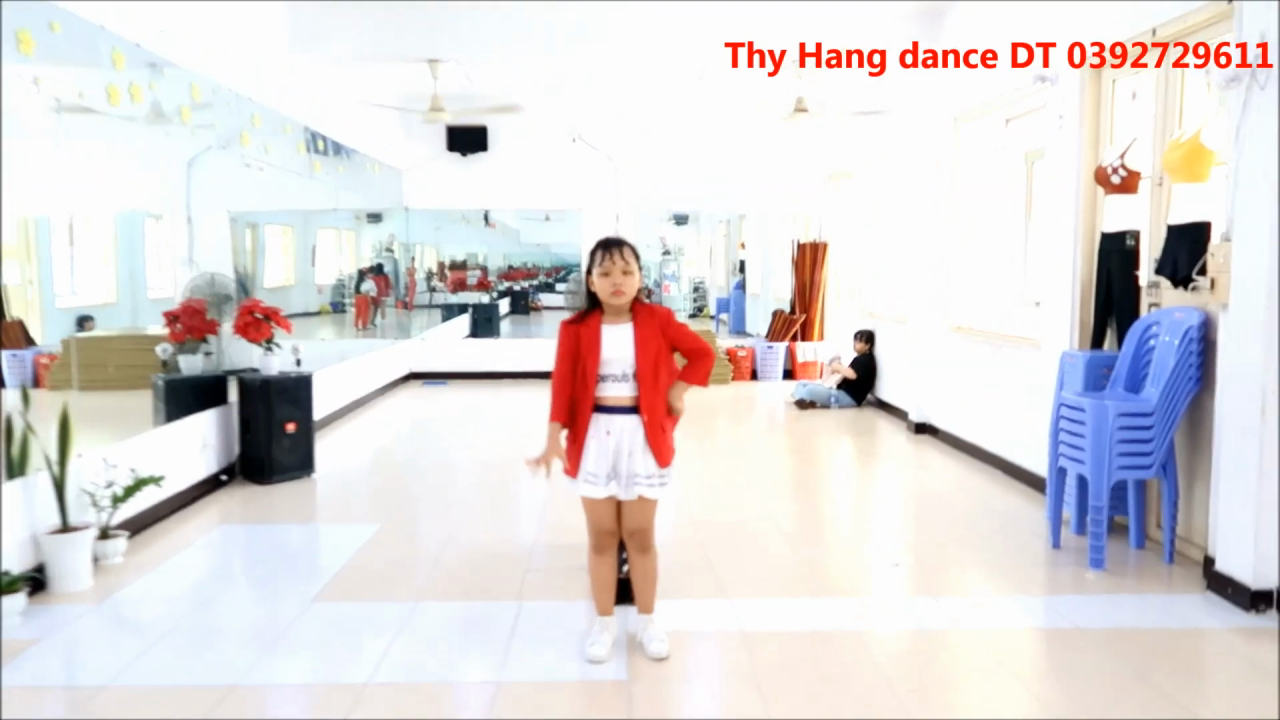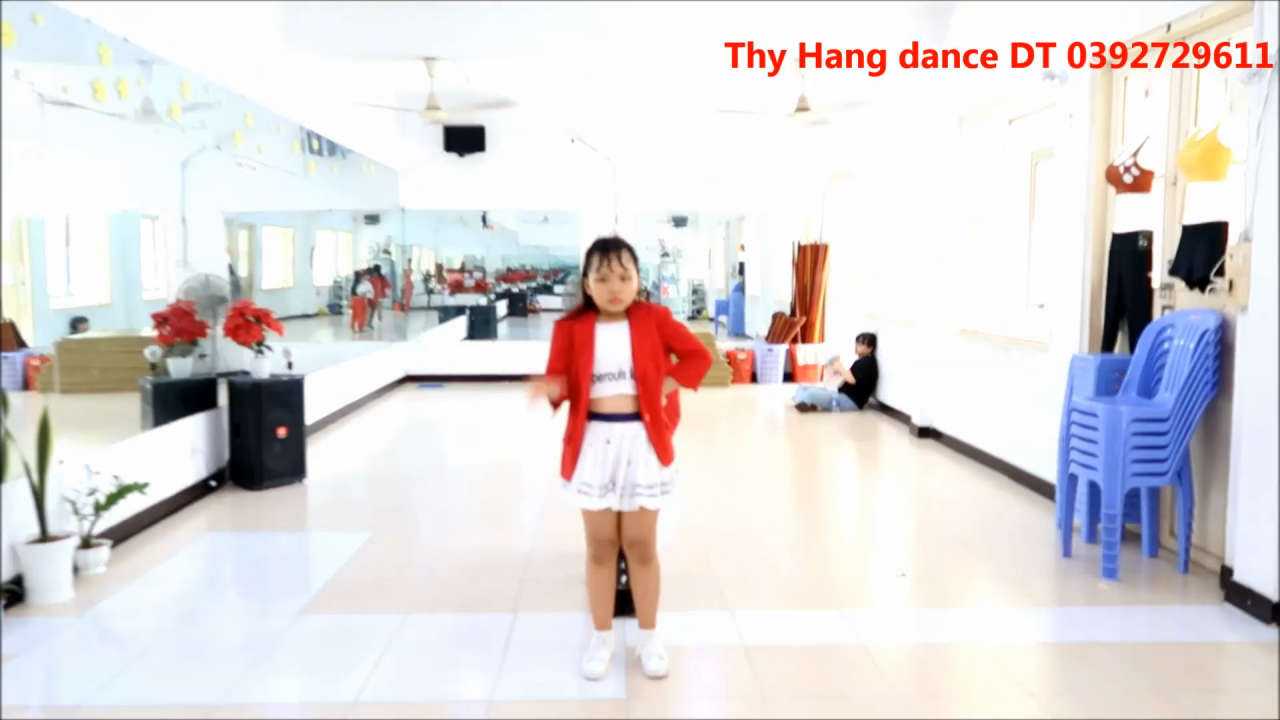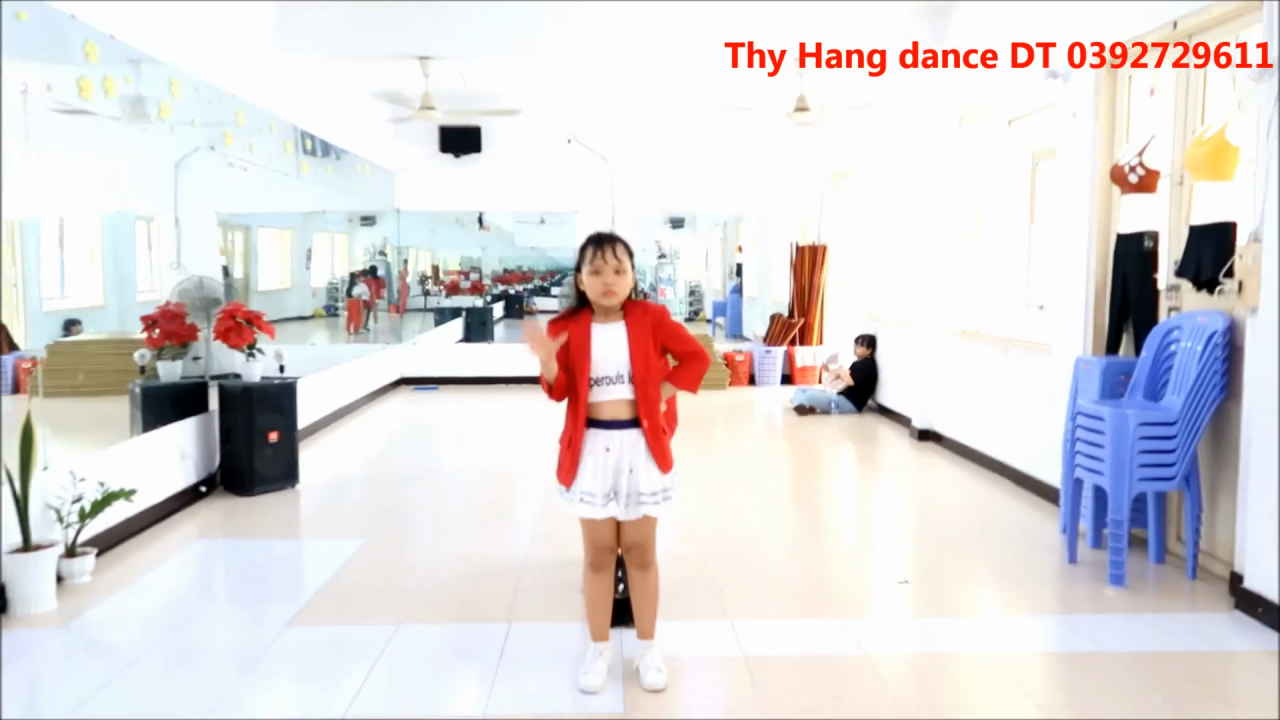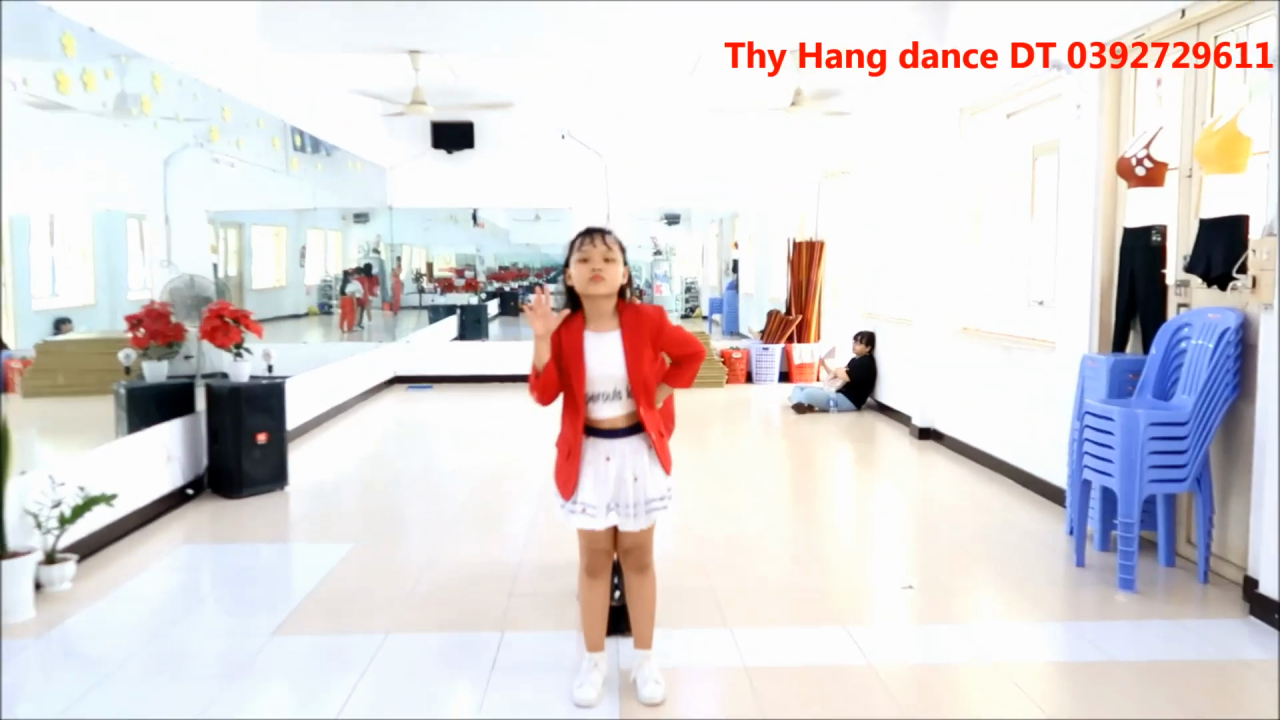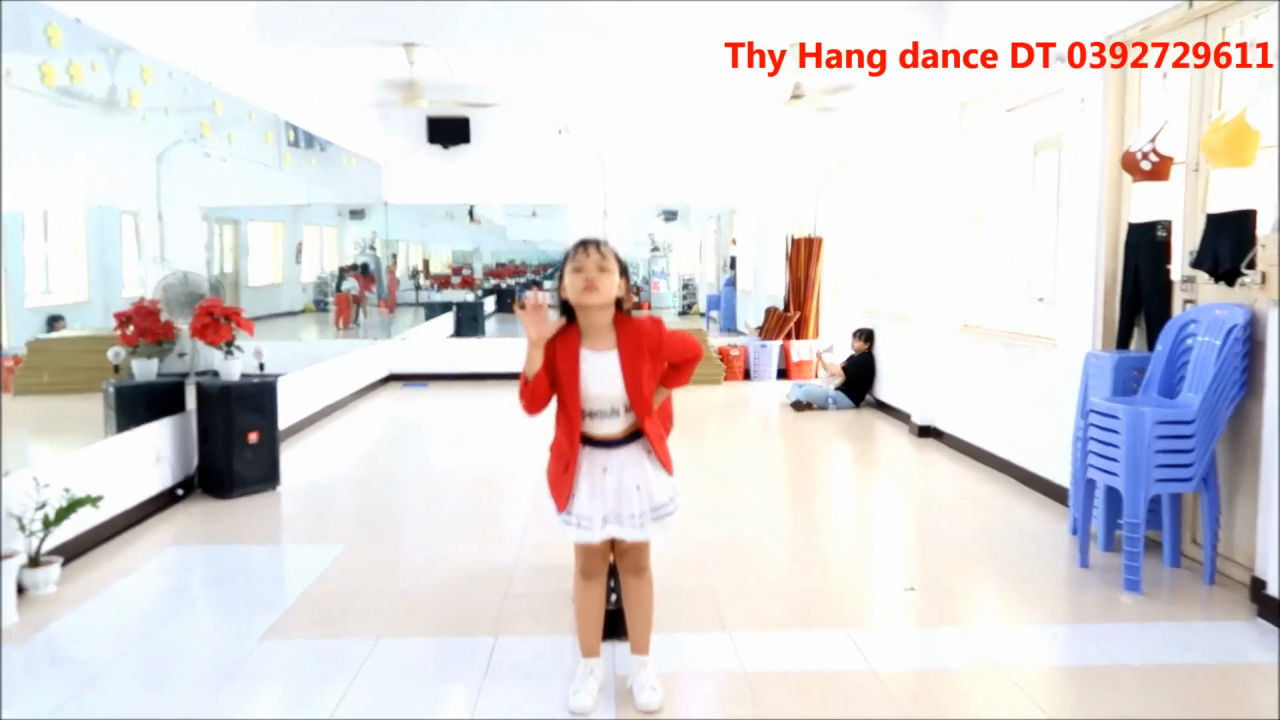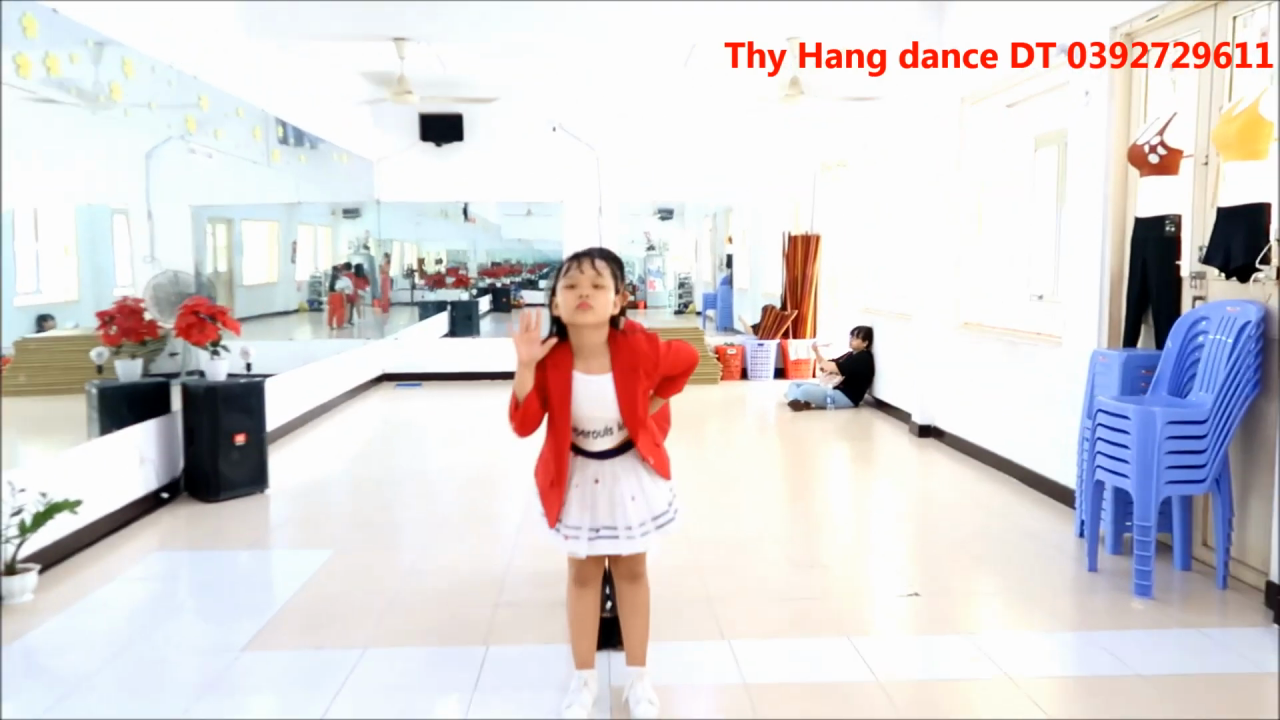
dt=0.1s
person 1, frame 1
left shoulder: (658, 320)
right shoulder: (576, 328)
left elbow: (702, 354)
right elbow: (563, 388)
left wrist: (676, 393)
right wrist: (555, 440)
left hip: (643, 437)
right hip: (594, 438)
left knee: (640, 536)
right knee: (601, 537)
left ankle: (647, 621)
right ankle: (604, 623)
person 1, frame 2
left shoulder: (654, 319)
right shoulder: (572, 327)
left elbow: (698, 356)
right elbow: (561, 389)
left wrist: (665, 387)
right wrist: (551, 390)
left hip: (642, 442)
right hip: (592, 443)
left knee: (641, 547)
right knee: (600, 546)
left ankle: (648, 637)
right ankle: (602, 637)
person 1, frame 3
left shoulder: (650, 318)
right shoulder: (567, 327)
left elbow: (697, 357)
right elbow: (556, 390)
left wrist: (663, 393)
right wrist: (547, 357)
left hip: (640, 448)
right hip: (591, 450)
left knee: (640, 552)
right knee: (598, 553)
left ankle: (647, 648)
right ankle: (598, 649)
person 1, frame 4
left shoulder: (645, 320)
right shoulder: (562, 329)
left elbow: (692, 354)
right elbow: (544, 394)
left wrist: (659, 396)
right wrist: (541, 339)
left hip: (638, 453)
right hip: (588, 455)
left knee: (638, 558)
right knee: (594, 560)
left ankle: (644, 659)
right ankle: (593, 660)
person 1, frame 5
left shoulder: (644, 333)
right shoulder: (556, 341)
left elbow: (689, 352)
right elbow: (533, 403)
left wrist: (658, 398)
right wrist: (535, 344)
left hip: (637, 459)
right hip: (583, 463)
left knee: (634, 561)
right knee: (590, 562)
left ankle: (641, 665)
right ankle: (590, 666)
person 1, frame 6
left shoulder: (640, 350)
right shoulder: (548, 360)
left elbow: (687, 358)
right elbow: (523, 426)
left wrist: (653, 406)
right wrist: (525, 367)
left hip: (631, 470)
right hip: (576, 474)
left knee: (631, 571)
right knee: (583, 573)
left ankle: (638, 676)
right ankle: (584, 678)
